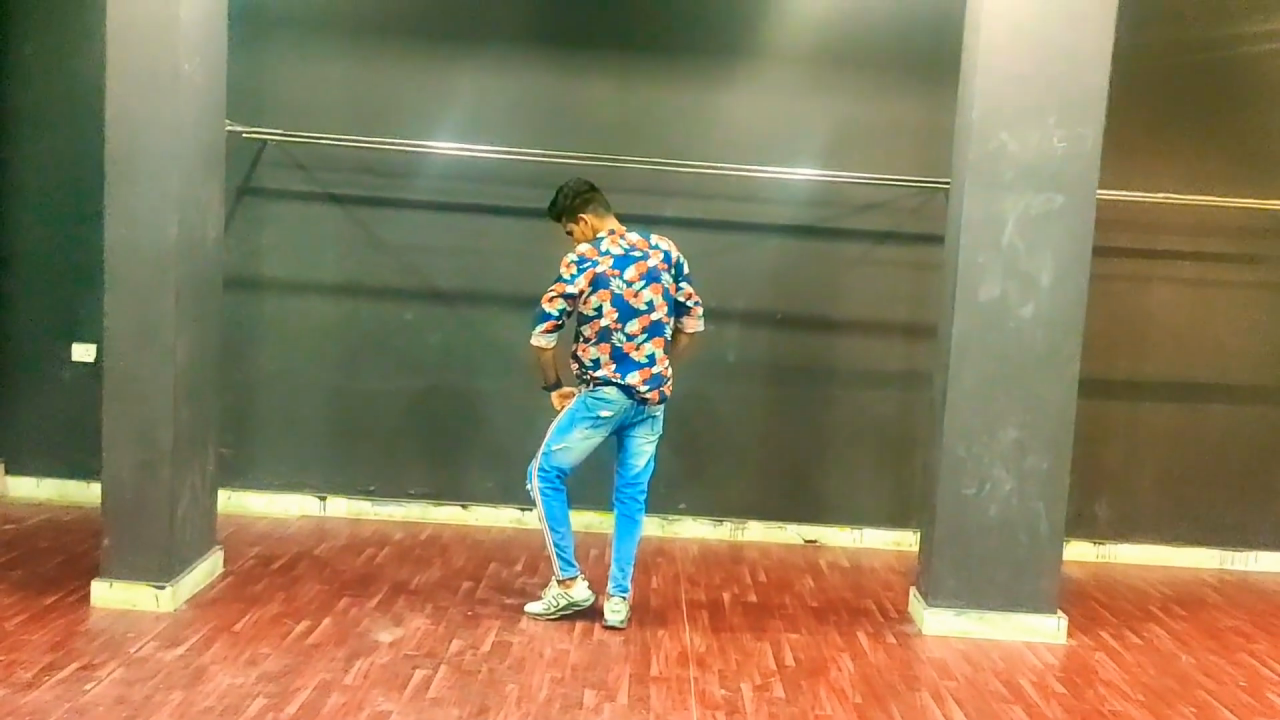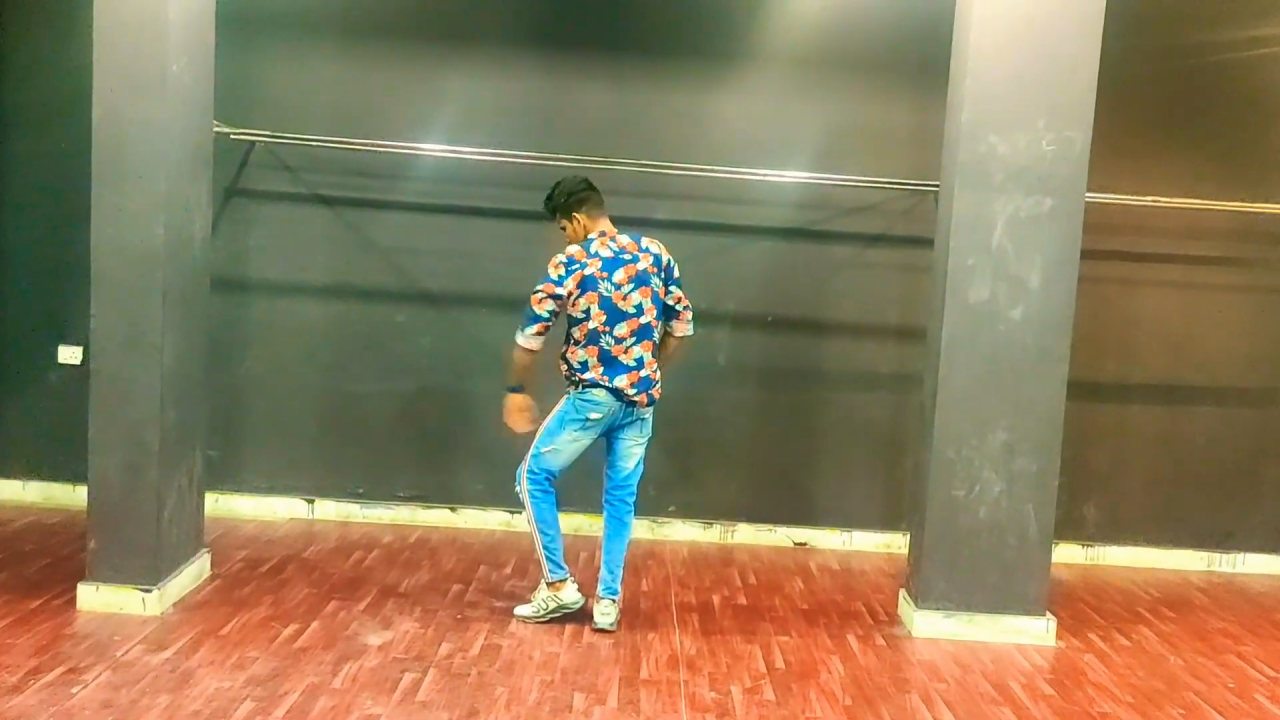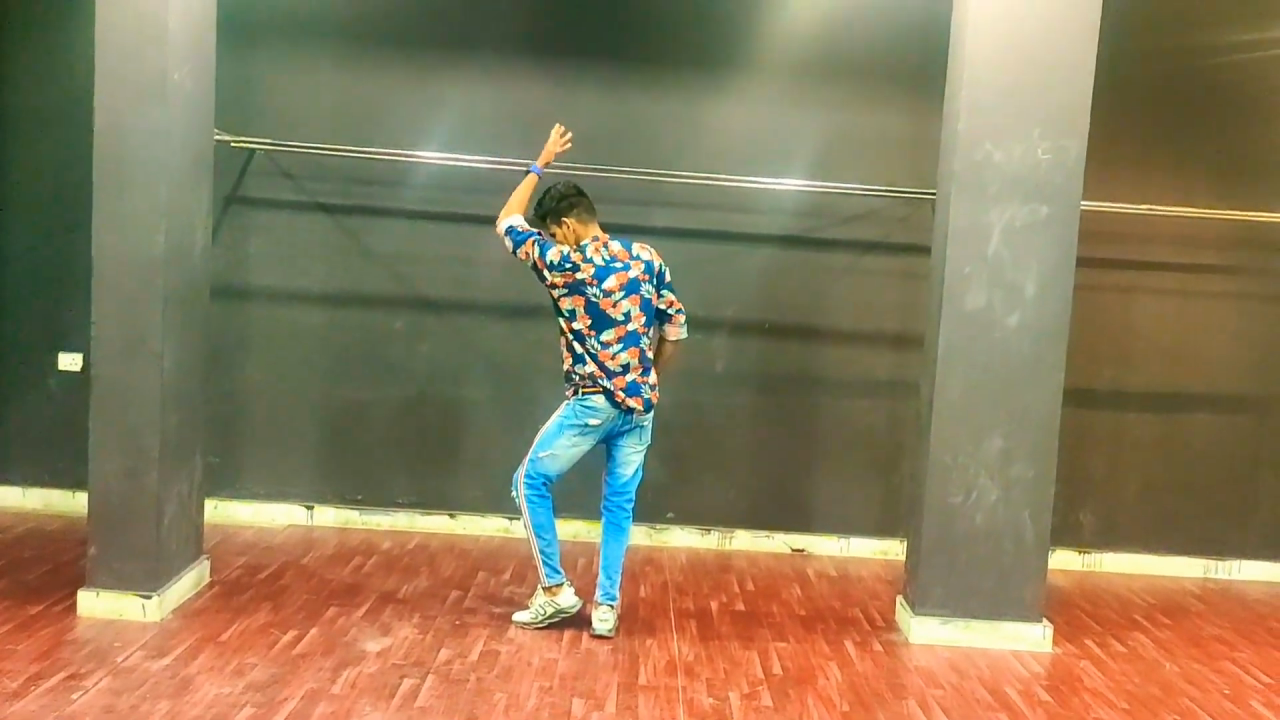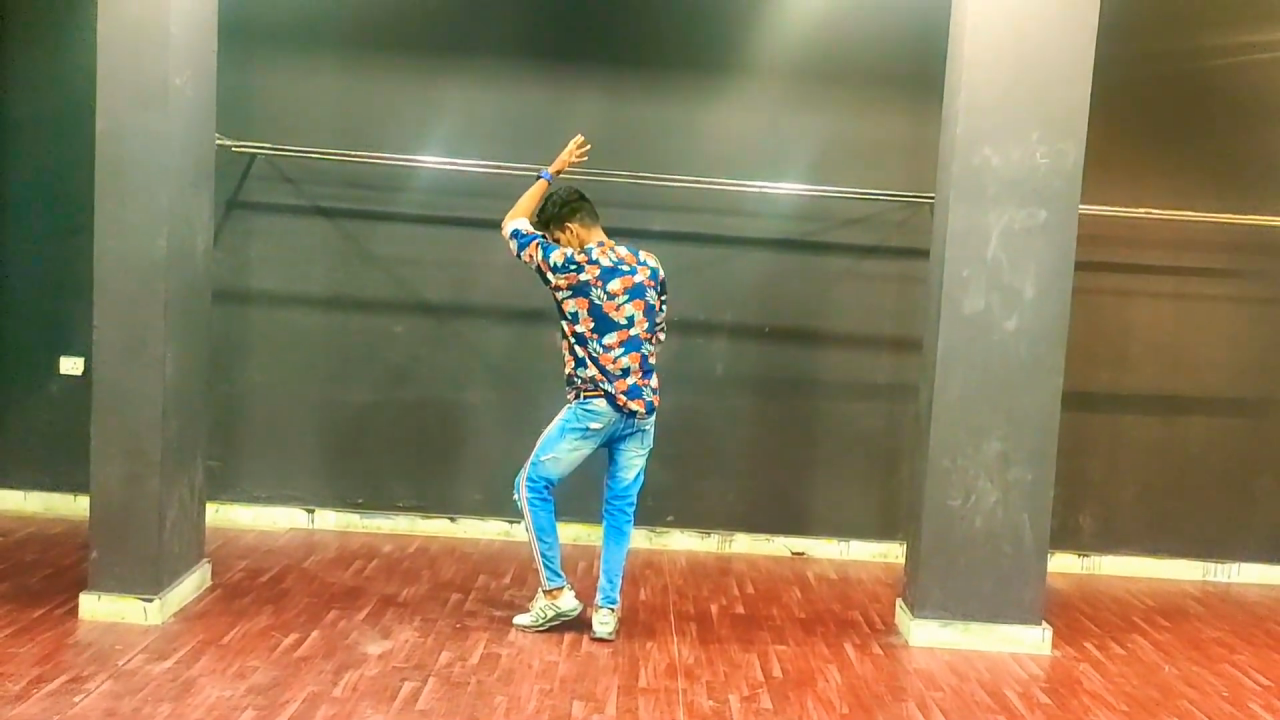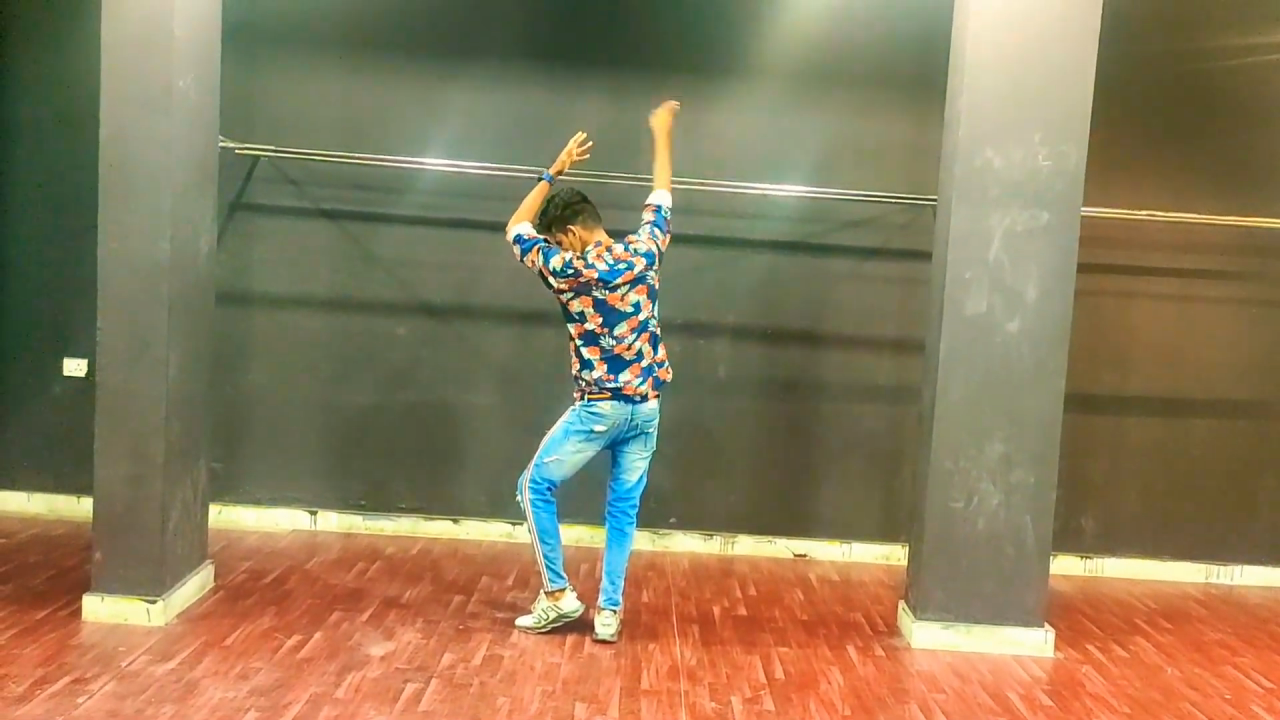
dt=1s
person 1, frame 1
left shoulder: (581, 260)
right shoulder: (664, 251)
left elbow: (543, 334)
right elbow: (692, 321)
left wrist: (554, 386)
left hip: (603, 394)
right hip: (652, 397)
left knee: (544, 475)
right knee: (632, 496)
left ankle: (569, 583)
right ankle: (618, 598)
person 1, frame 2
left shoulder: (569, 263)
right shoulder: (655, 253)
left elbow: (532, 334)
right elbow: (682, 324)
left wrist: (517, 390)
left hip: (592, 396)
right hip: (641, 399)
left knee: (535, 477)
right knee: (621, 498)
left ankle: (558, 586)
right ankle: (608, 600)
person 1, frame 3
left shoulder: (563, 263)
right shoulder: (647, 258)
left elbow: (508, 223)
right elbow: (674, 328)
left wrist: (540, 164)
left hip: (592, 403)
right hip: (641, 404)
left knee: (531, 481)
right knee: (619, 503)
left ankle: (556, 591)
right ankle: (606, 607)
person 1, frame 4
left shoulder: (566, 266)
right shoulder: (650, 267)
left elbow: (513, 225)
left wrist: (552, 172)
left hip: (592, 407)
right hip: (643, 408)
left knee: (533, 485)
right knee: (621, 507)
left ankle: (556, 594)
right ankle: (607, 610)
person 1, frame 5
left shoulder: (568, 269)
right shoulder: (643, 252)
left elbow: (518, 228)
right elbow: (659, 196)
left wrist: (555, 171)
right wrist: (661, 131)
left hip: (599, 409)
right hip: (646, 409)
left knee: (536, 487)
right knee: (623, 508)
left ankle: (559, 596)
right ankle: (609, 612)
